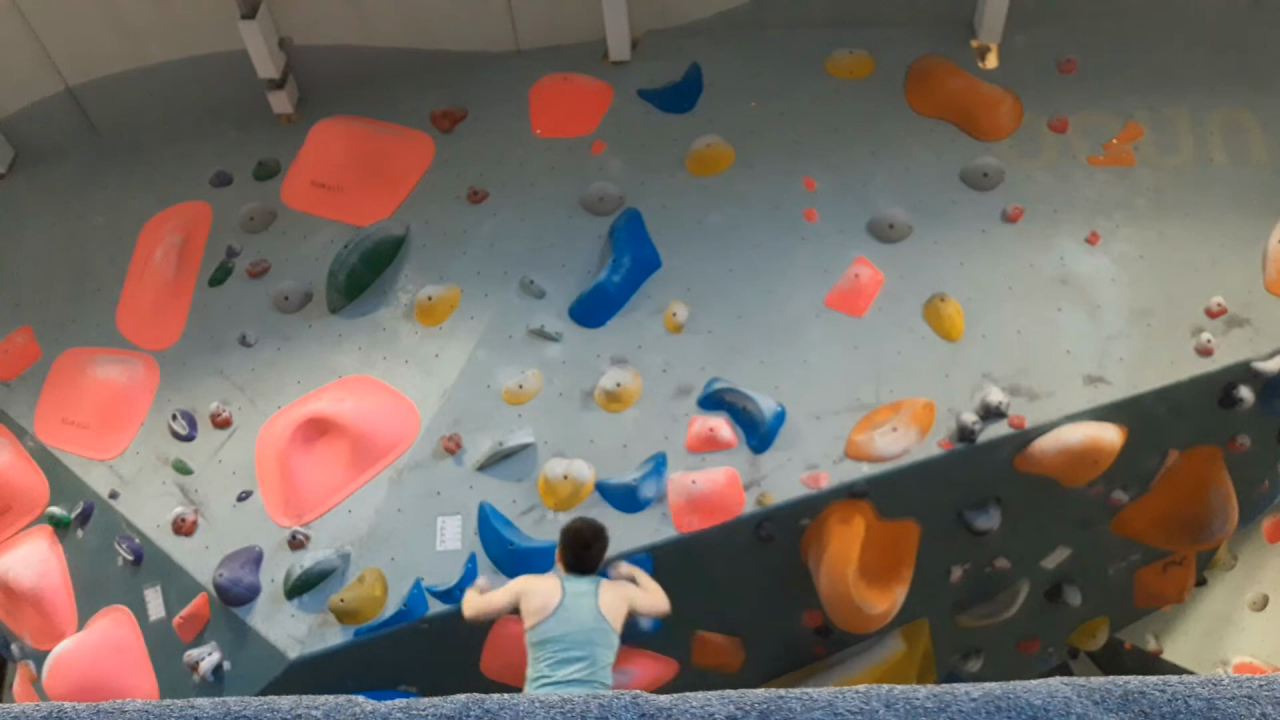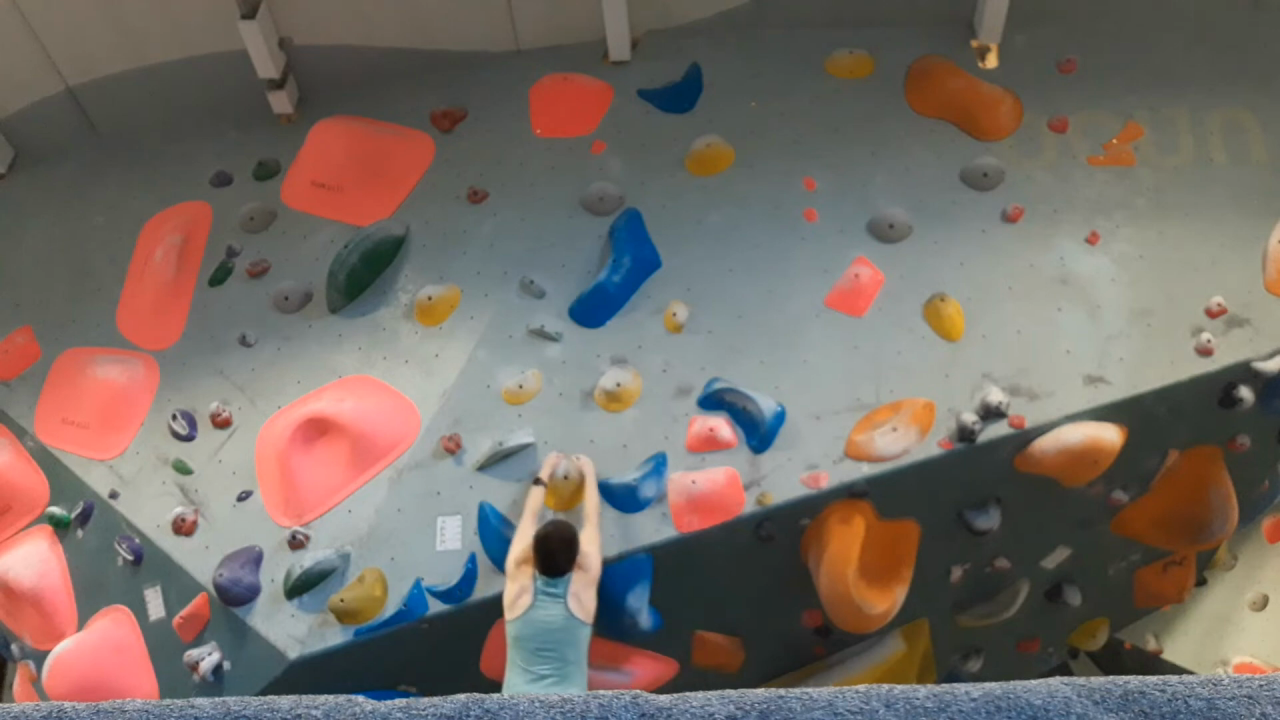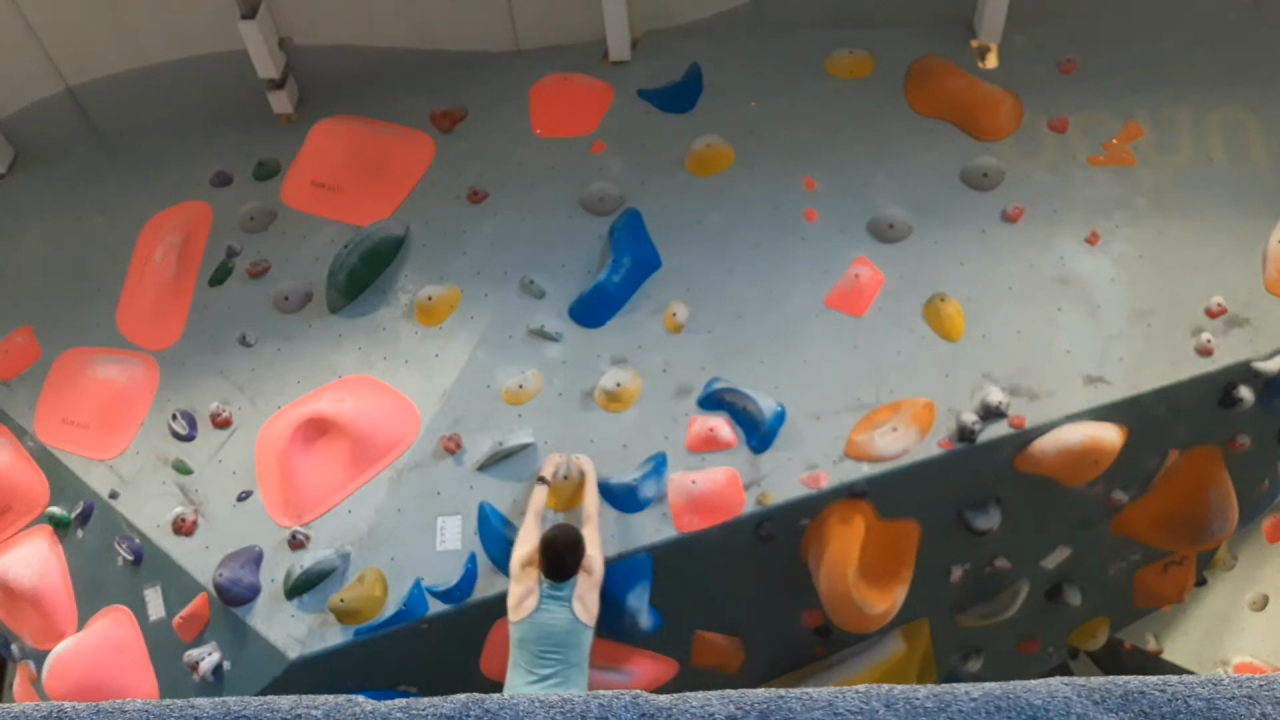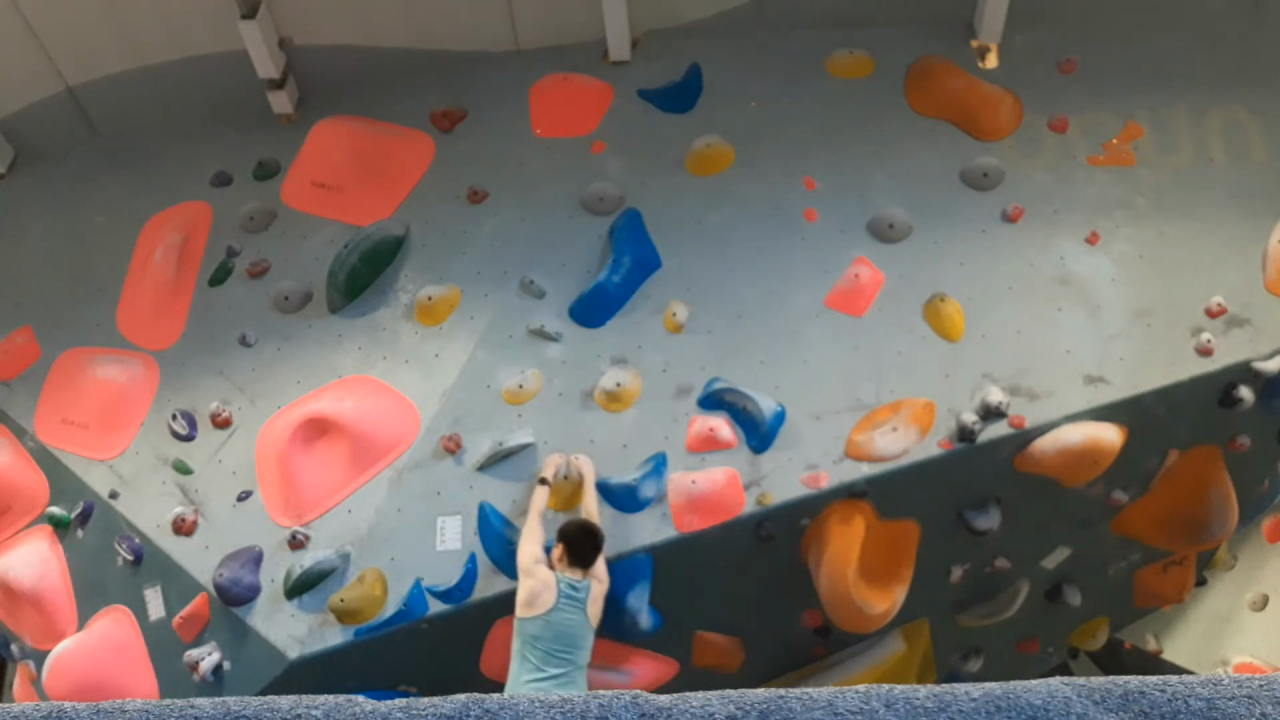
dt=1s
person 1, frame 1
left shoulder: (531, 587)
right shoulder: (618, 594)
left elbow: (472, 609)
right elbow: (662, 604)
left wrist: (476, 589)
right wrist: (633, 572)
person 1, frame 2
left shoulder: (518, 580)
right shoulder: (584, 584)
left elbow: (529, 518)
right elbow: (591, 521)
left wrist: (544, 474)
right wrist: (589, 473)
person 1, frame 3
left shoulder: (523, 582)
right shoulder: (587, 588)
left elbow: (532, 518)
right elbow: (591, 521)
left wrist: (546, 474)
right wrist: (589, 473)
person 1, frame 4
left shoulder: (535, 579)
right shoulder: (597, 590)
left elbow: (534, 517)
right elbow: (592, 525)
left wrist: (547, 475)
right wrist: (588, 476)
